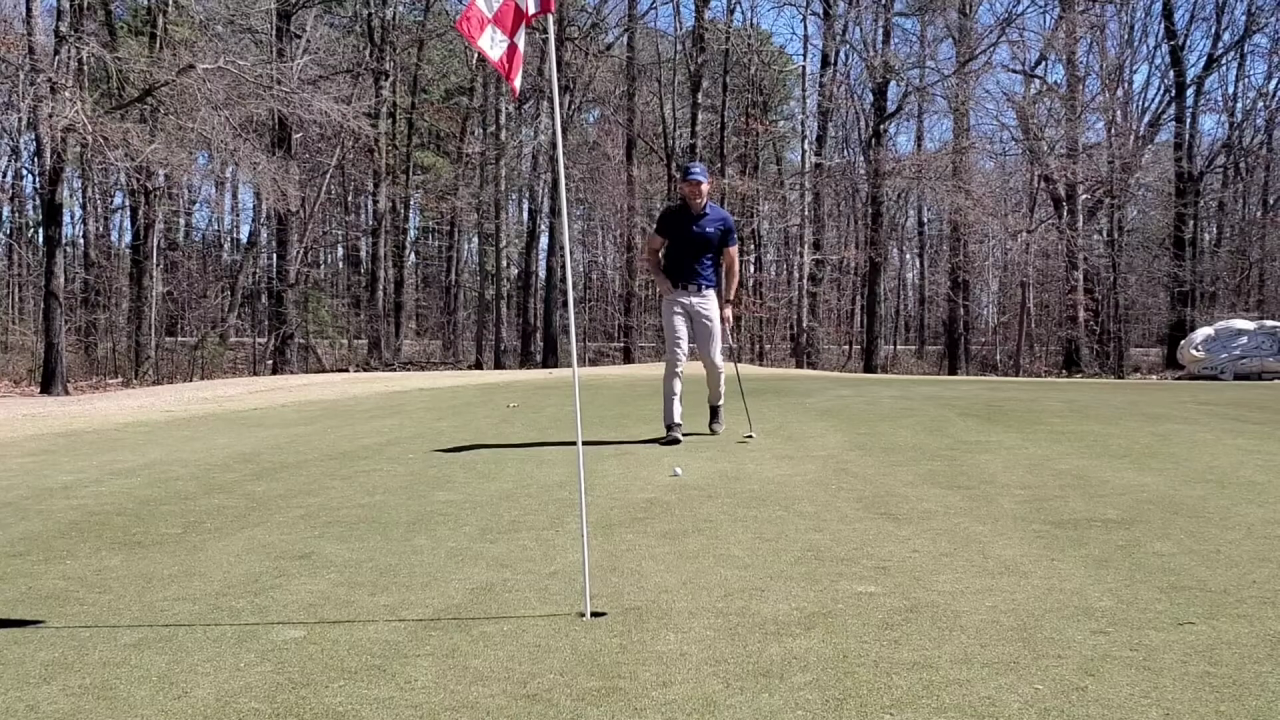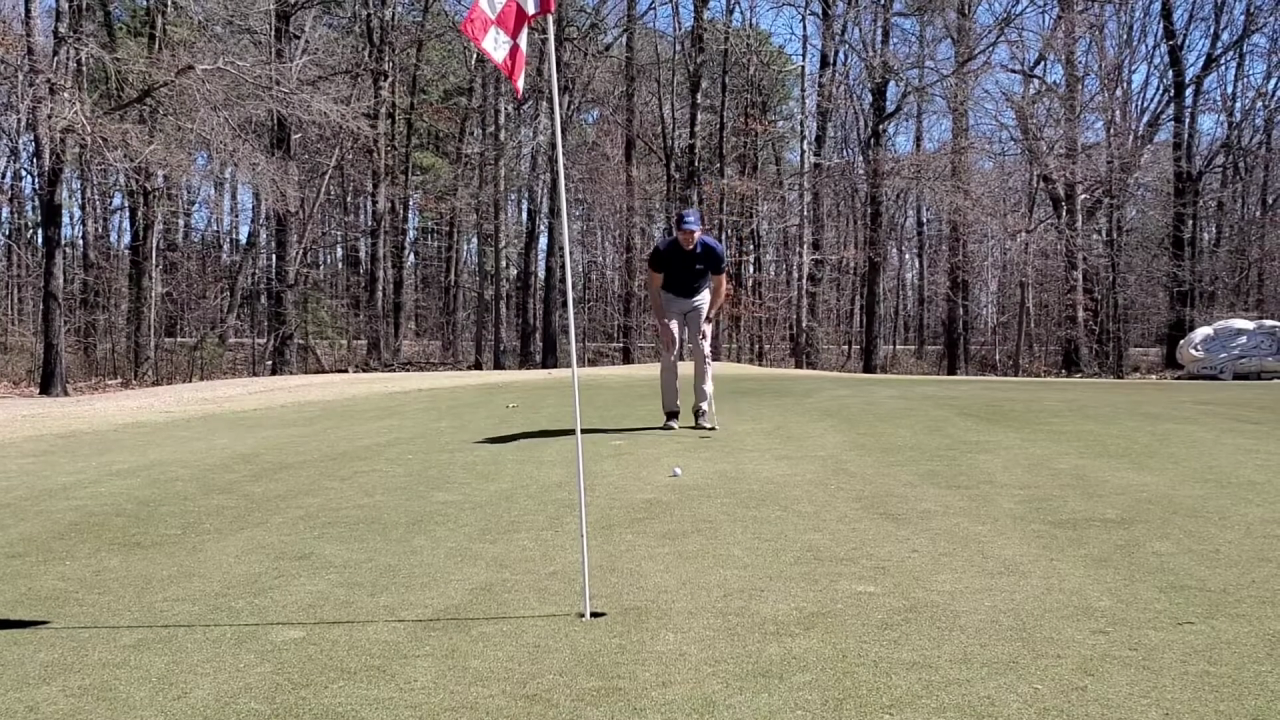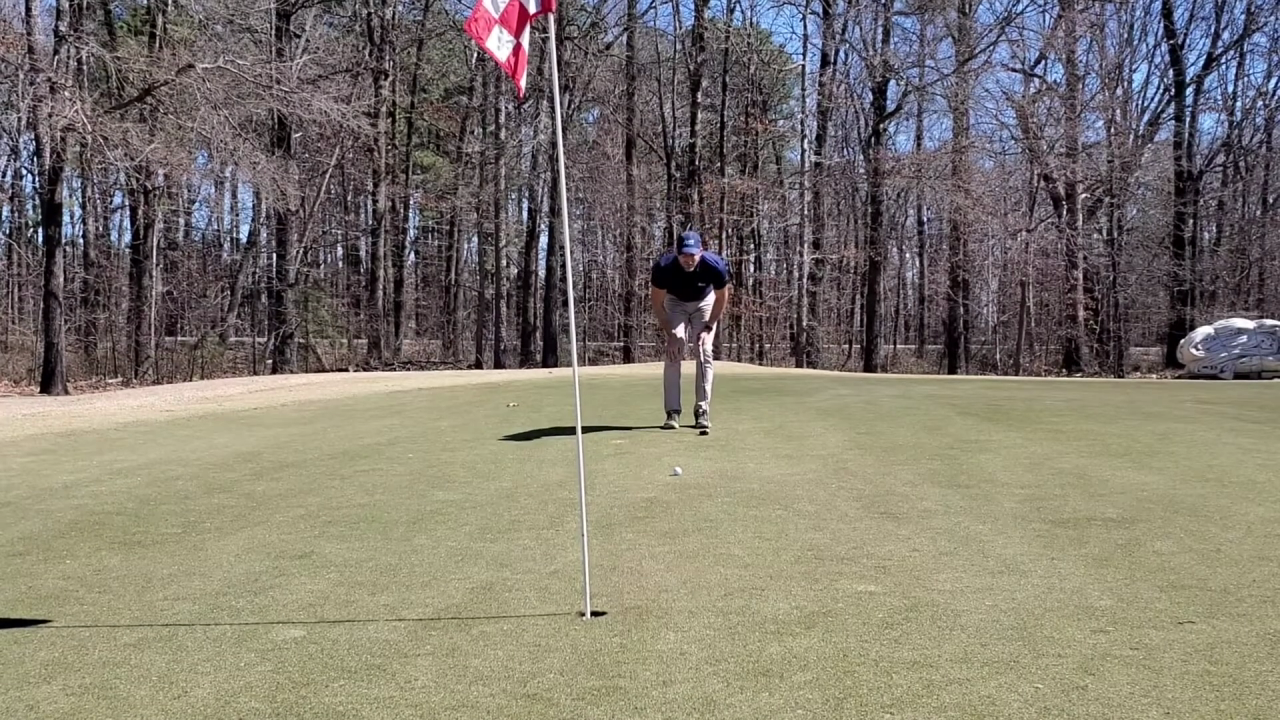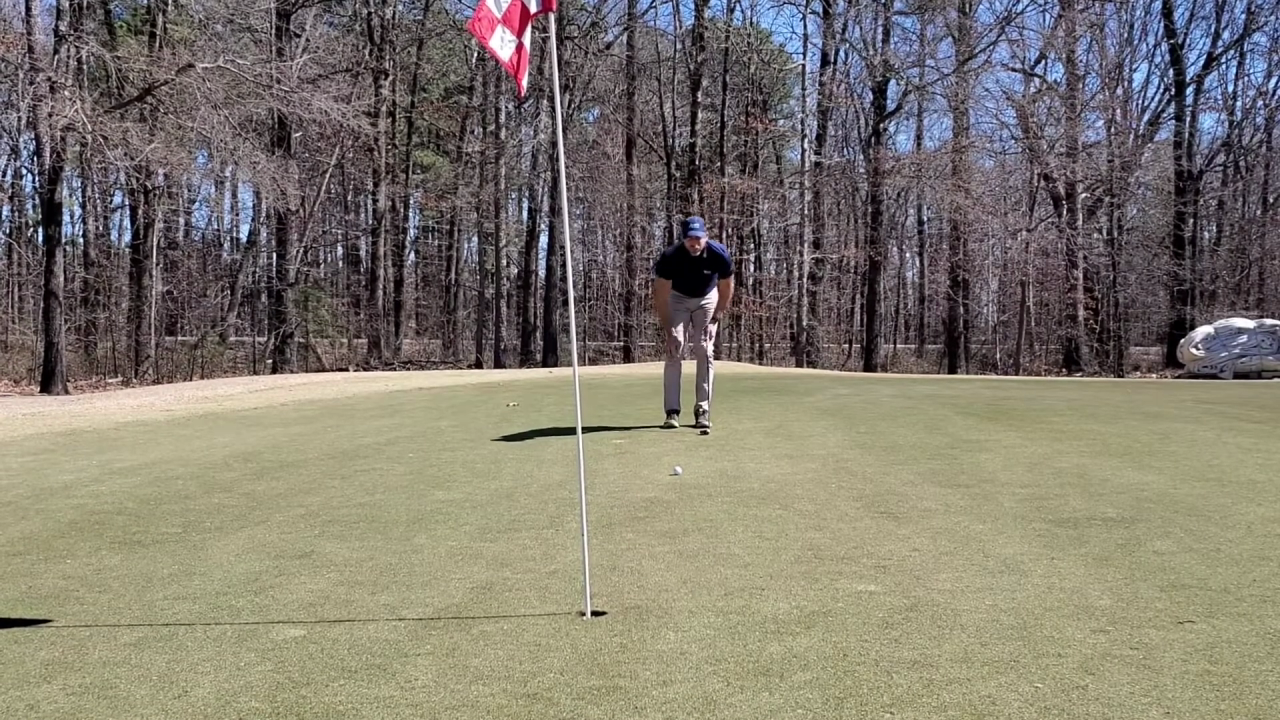
dt=1s
person 1, frame 1
left shoulder: (723, 219)
right shoulder: (669, 216)
left elbow: (732, 264)
right elbow: (652, 251)
left wrist: (728, 302)
right wrist: (660, 277)
left hip: (708, 296)
right hip: (675, 297)
left knee: (714, 360)
right knee: (675, 359)
left ankle: (715, 406)
right ankle: (673, 425)
person 1, frame 2
left shoulder: (713, 249)
right shoulder: (662, 251)
left elbow: (719, 287)
right elbow: (654, 288)
left wrist: (709, 320)
right wrist: (662, 323)
left hip: (700, 298)
right hip: (670, 299)
left knee: (702, 352)
right knee: (669, 354)
left ankle: (701, 410)
right ankle: (672, 412)
person 1, frame 3
left shoulder: (715, 265)
right shoulder: (663, 267)
left elbow: (722, 297)
right elbow: (657, 303)
left wrist: (708, 327)
right wrist: (669, 334)
left hip: (705, 302)
right hip: (675, 302)
left knee: (705, 351)
right knee: (673, 352)
left ankle: (702, 410)
right ankle: (672, 411)
person 1, frame 4
left shoulder: (720, 255)
right shoulder: (669, 257)
left elbow: (726, 289)
right elbow: (660, 297)
left wrist: (715, 320)
right wrist: (668, 332)
left hip: (707, 299)
right hip: (677, 299)
left knee: (704, 351)
right knee: (673, 351)
left ankle: (702, 410)
right ankle: (672, 411)
